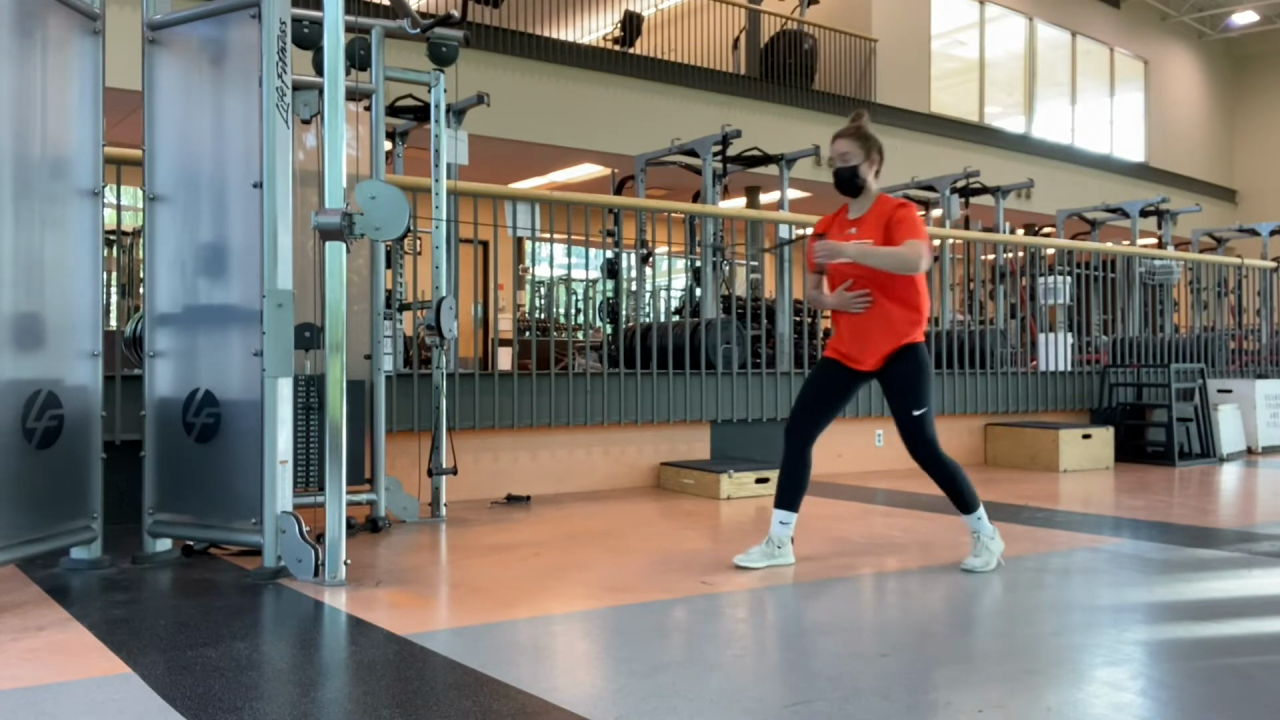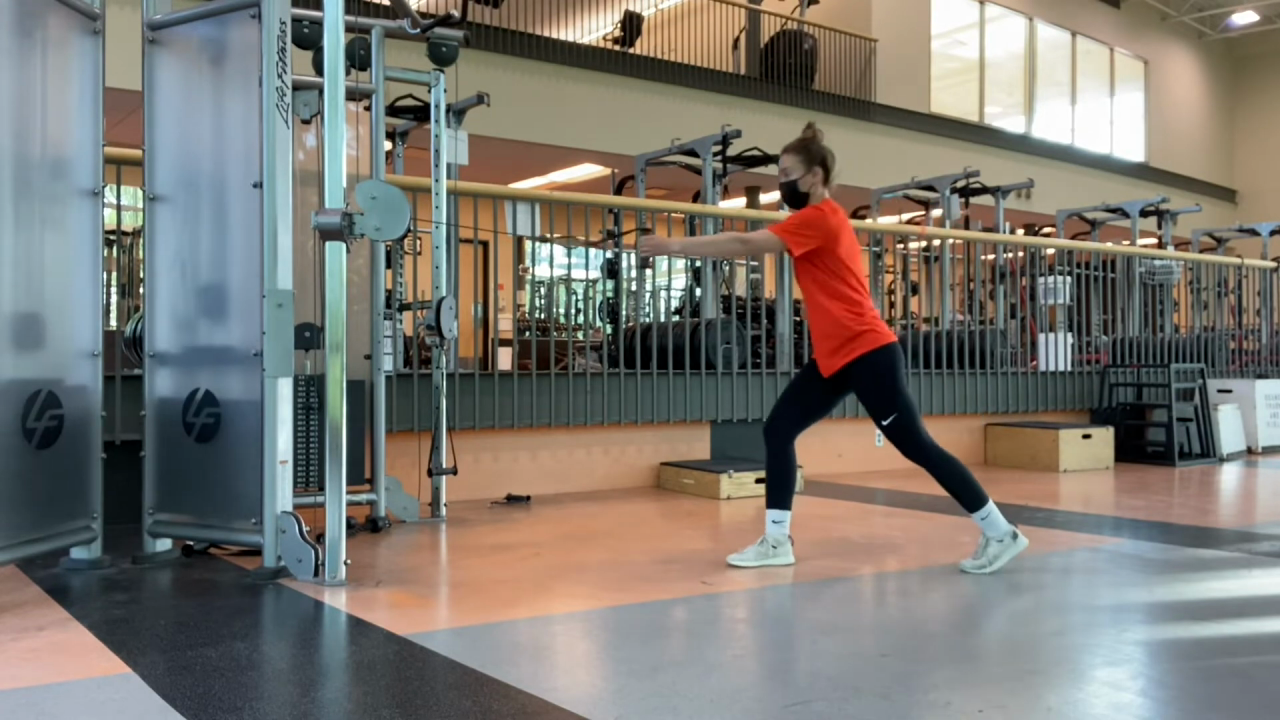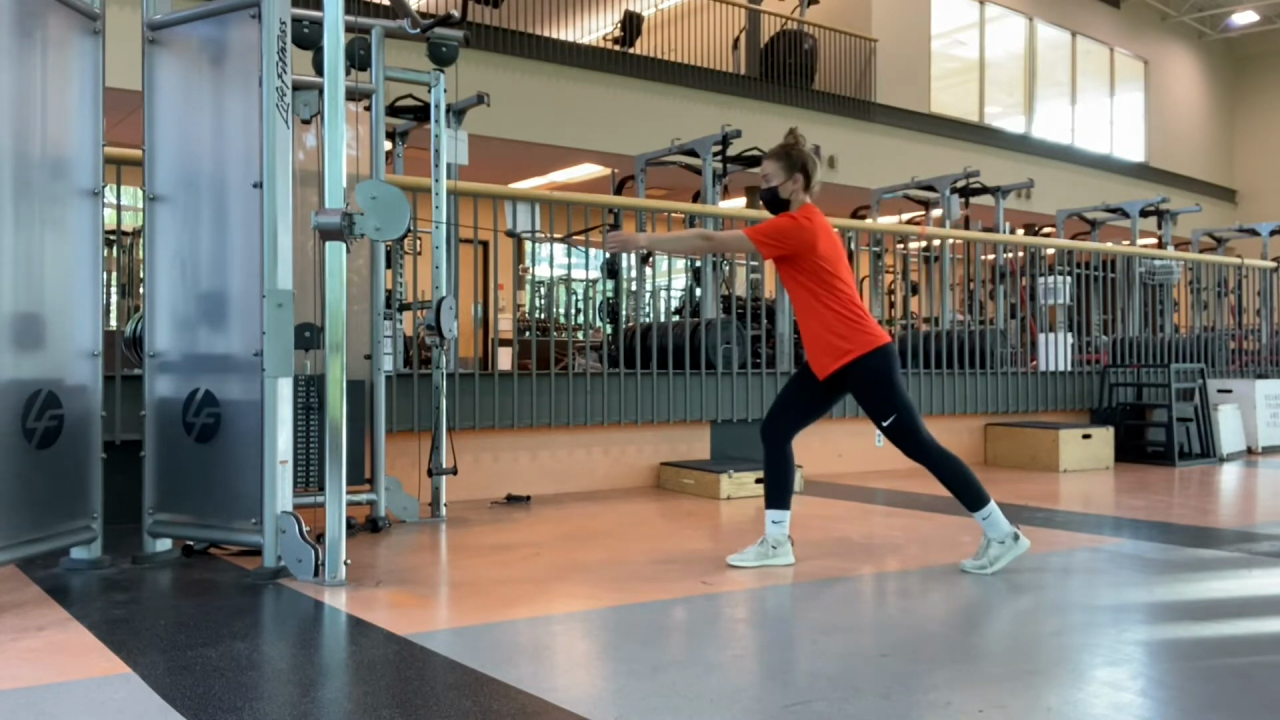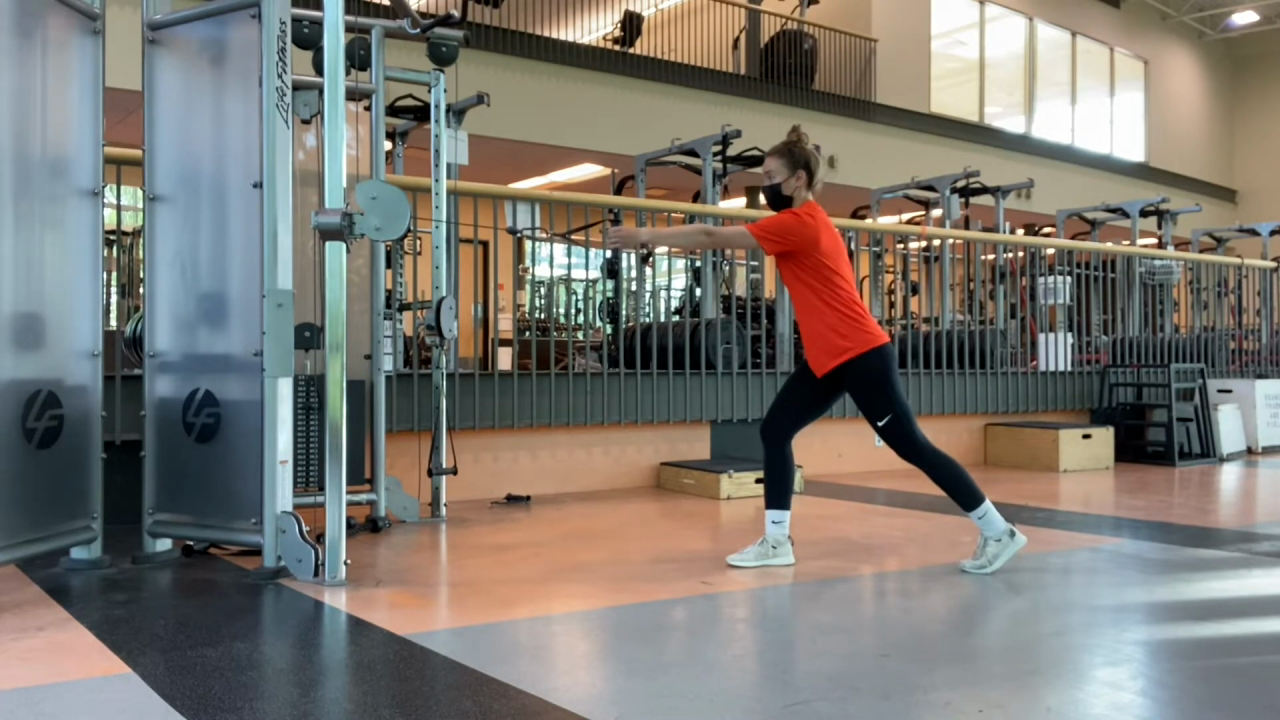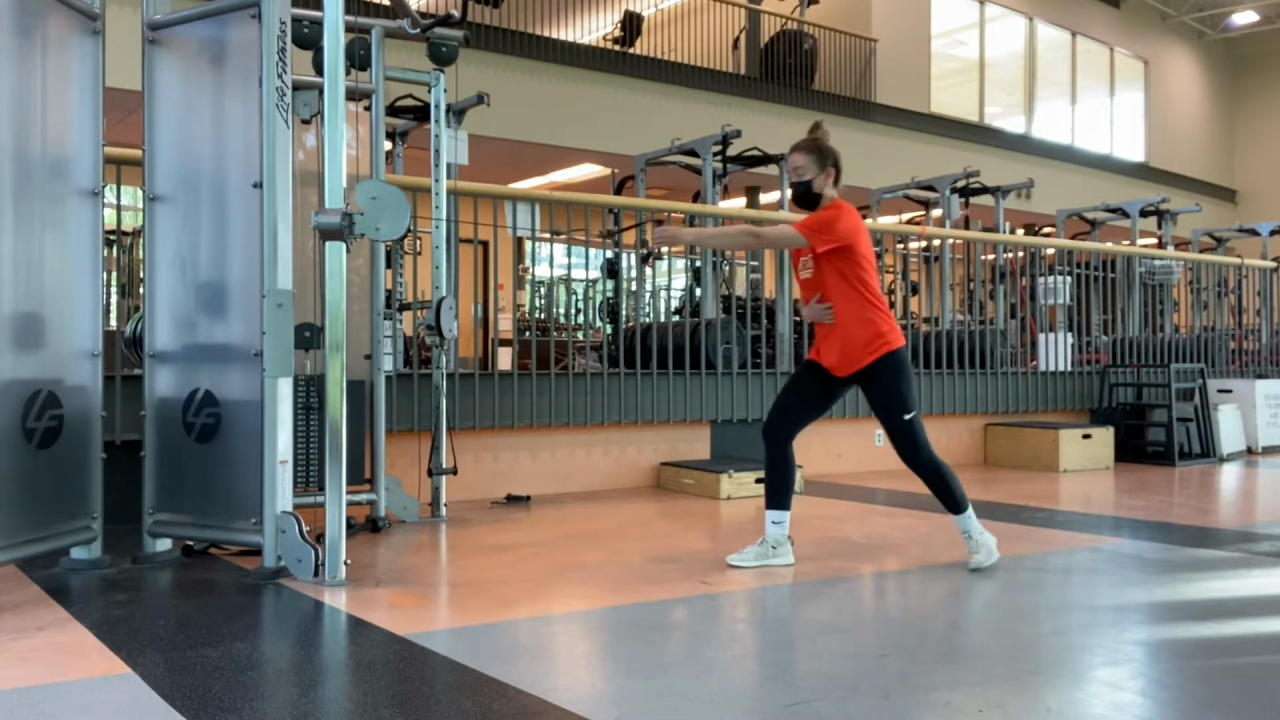
dt=0.4s
person 1, frame 1
left shoulder: (900, 212)
right shoulder: (827, 226)
left elbow: (918, 262)
right elbow: (813, 290)
left wrist: (851, 249)
right wrist: (831, 300)
left hip: (900, 347)
right hip: (844, 351)
left knee: (923, 447)
right knee: (797, 432)
left ankle: (984, 534)
right ankle: (778, 541)
person 1, frame 2
left shoulder: (820, 219)
right shoulder: (814, 222)
left elbow: (746, 245)
left wrist: (670, 245)
right wrist: (796, 301)
left hip: (868, 354)
right hip: (833, 357)
left knee: (916, 446)
right knee: (778, 431)
left ankle: (1001, 533)
right ankle: (777, 541)
person 1, frame 3
left shoulder: (797, 226)
right shoulder: (800, 227)
left elbow: (712, 241)
left wrist: (642, 240)
left hip: (863, 357)
right hip: (828, 360)
left knee: (917, 445)
right knee: (774, 431)
left ankle: (1002, 534)
right ankle: (776, 541)
person 1, frame 4
left shoulder: (800, 223)
right shoulder: (801, 224)
left elbow: (713, 236)
left wrist: (644, 235)
left hip: (862, 356)
right hip: (826, 359)
left knee: (911, 446)
right knee: (774, 432)
left ankle: (998, 532)
right ankle: (776, 542)
person 1, frame 5
left shoulder: (842, 218)
right shoulder: (803, 233)
left elbow: (760, 238)
left wrist: (690, 237)
right wrist: (809, 311)
left hip: (881, 354)
right hip: (826, 360)
left knee: (916, 452)
right knee: (776, 433)
left ankle: (974, 531)
right ankle: (775, 541)
